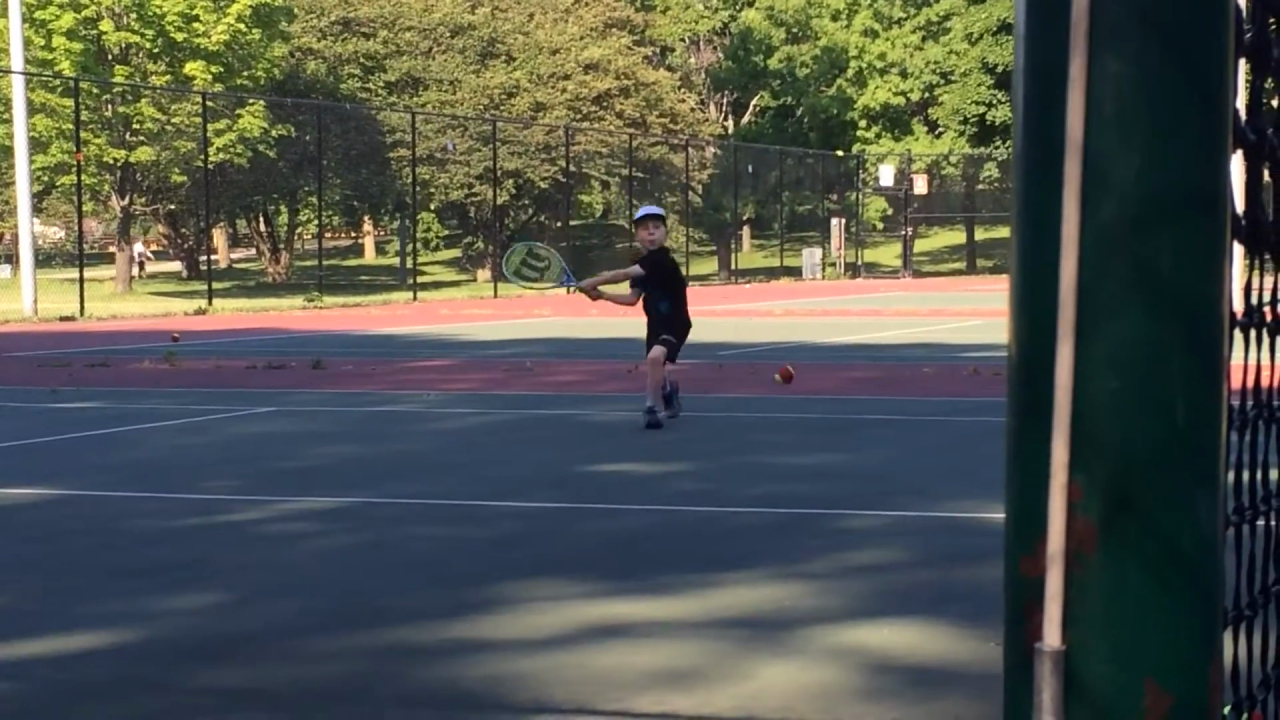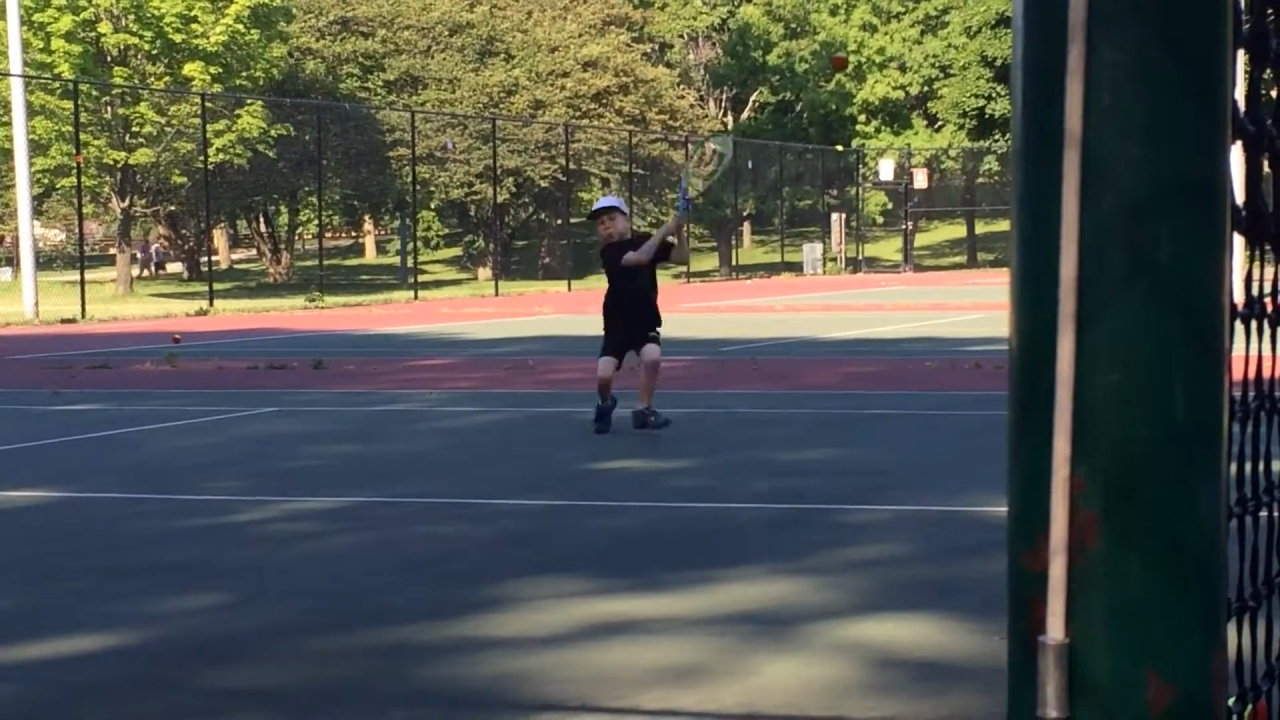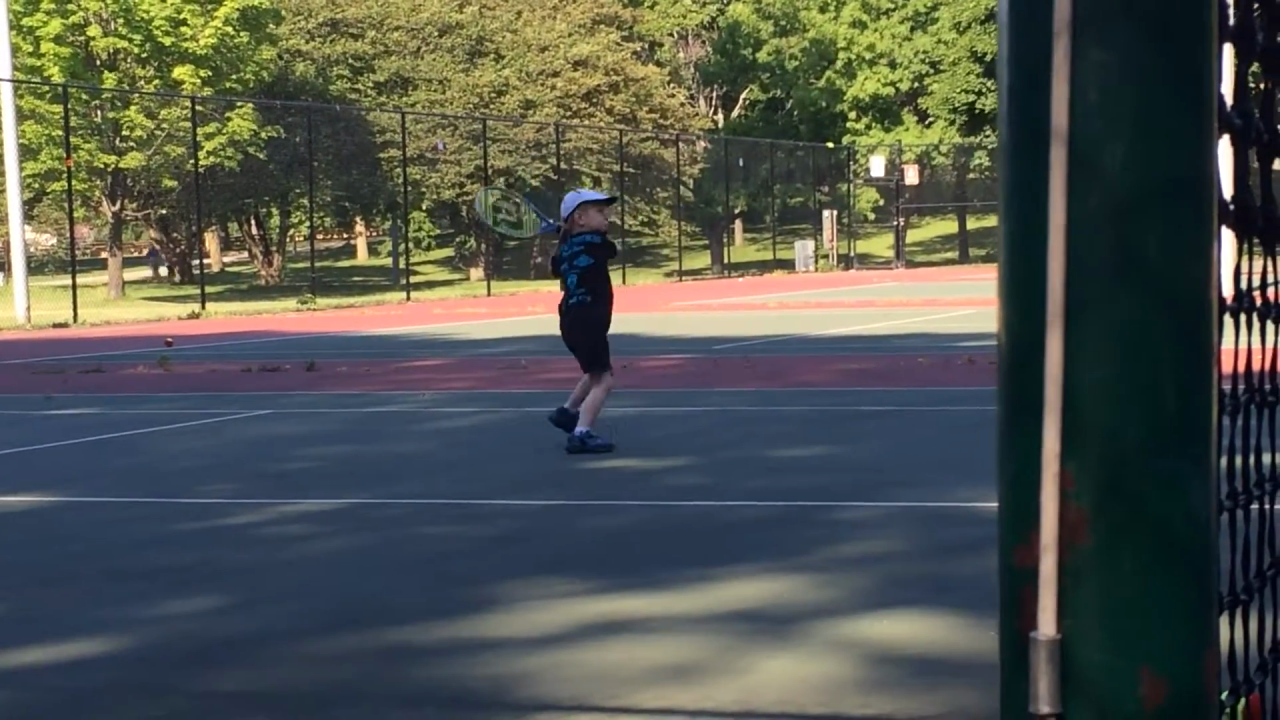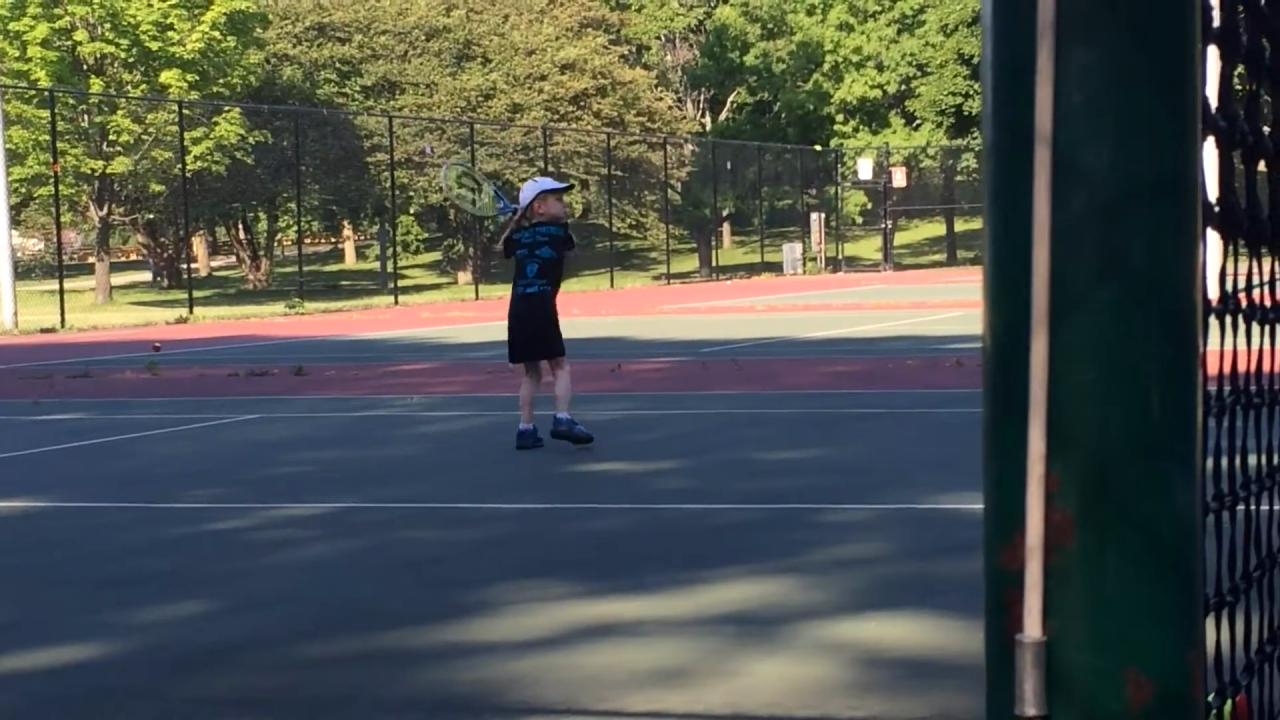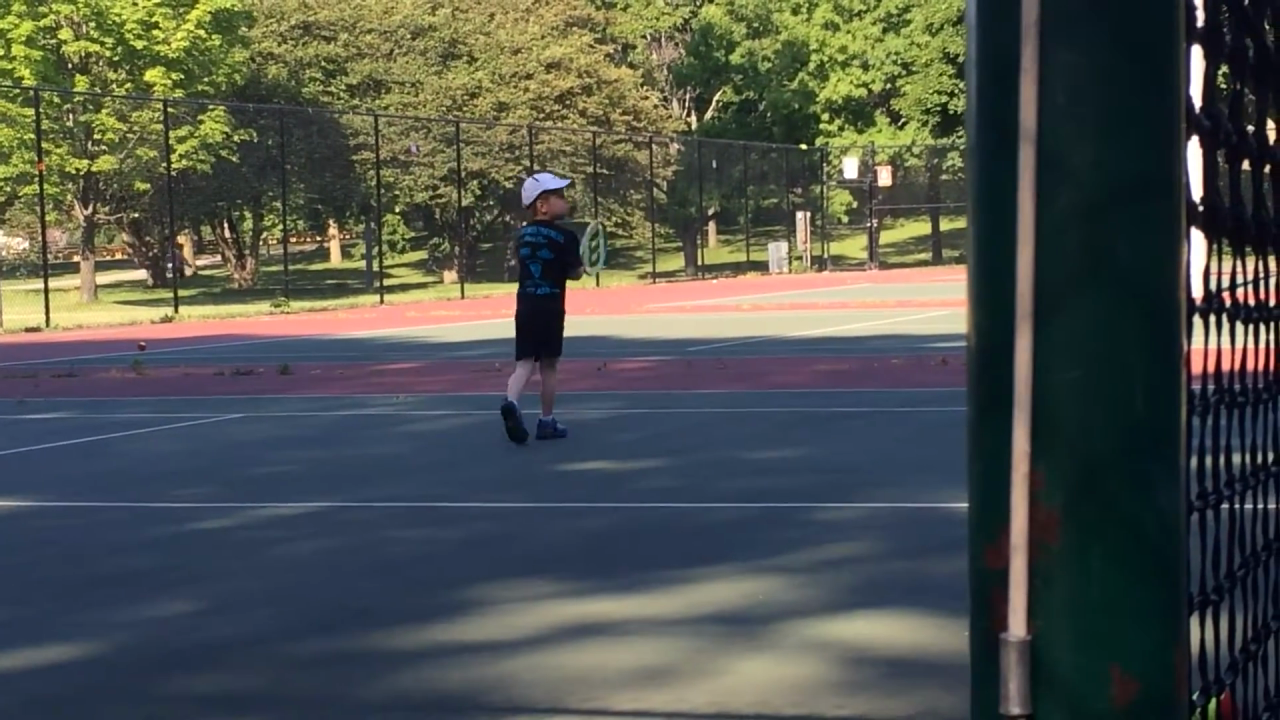
dt=0.5s
person 1, frame 1
left shoulder: (661, 258)
right shoulder: (642, 264)
left elbow: (624, 275)
right elbow: (632, 299)
left wrist: (593, 283)
right wrist: (601, 294)
left hip: (675, 323)
right hip: (655, 323)
left knee: (654, 358)
right knee: (656, 366)
left ankle: (652, 408)
right ankle: (668, 389)
person 1, frame 2
left shoulder: (646, 242)
right shoulder: (608, 252)
left elbow: (677, 256)
right elbow: (639, 258)
left wrist: (675, 231)
right wrist: (660, 233)
left hip: (647, 322)
right hip: (618, 323)
left knee: (653, 358)
right knee: (604, 374)
left ankle: (642, 411)
right ankle: (605, 403)
person 1, frame 3
left shoulder: (563, 249)
right shoulder: (596, 241)
left elbow: (555, 271)
right elbow: (613, 249)
left hip: (573, 322)
right hip: (587, 323)
left knee: (601, 372)
right knee: (602, 379)
left ankle: (567, 412)
right ankle: (581, 434)
person 1, frame 4
left shoulder: (519, 235)
right shoulder: (558, 231)
left elbow: (505, 249)
right elbow: (570, 242)
left wrist: (514, 225)
left hip: (518, 310)
right hip: (542, 310)
left knee: (531, 373)
right knee: (560, 367)
left ankle: (526, 429)
right ankle: (562, 420)
person 1, frame 5
left shoulder: (524, 234)
right shoulder: (564, 236)
right elbow: (575, 273)
right wrist: (579, 265)
left hip: (525, 307)
right hip: (551, 308)
left knee: (524, 365)
right knee: (549, 367)
left ankle: (512, 403)
right ankle: (546, 422)
